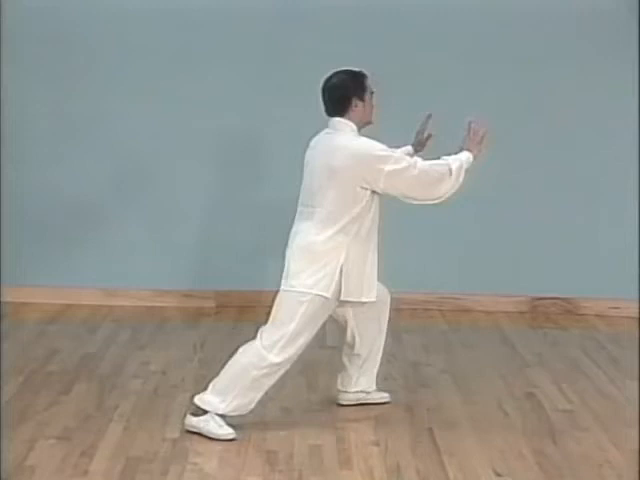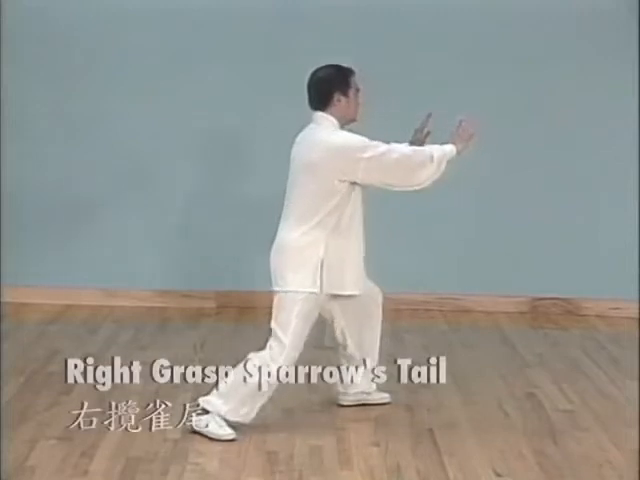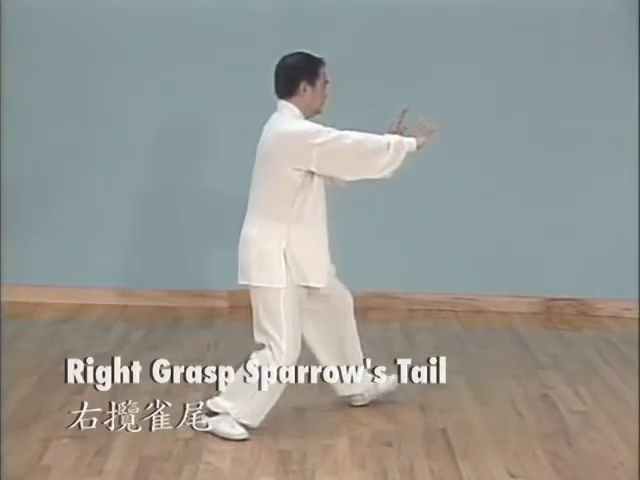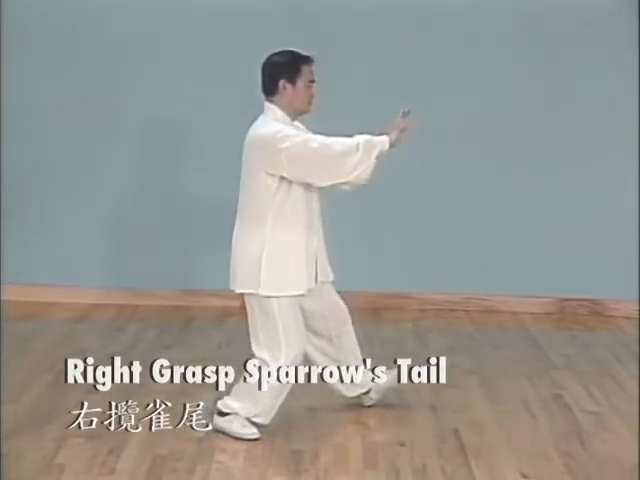
dt=0.7s
person 1, frame 1
left shoulder: (324, 143)
right shoulder: (359, 151)
right elbow: (429, 181)
left wrist: (410, 149)
right wrist: (467, 154)
left hip: (328, 260)
right hip: (319, 265)
left knee: (375, 303)
right knee: (277, 344)
left ankle: (356, 386)
right ankle: (210, 409)
person 1, frame 2
left shoulder: (315, 138)
right shoulder: (338, 146)
left elbow: (379, 160)
right elbow: (407, 168)
left wrist: (411, 145)
right wrist: (452, 148)
left hip: (324, 258)
right hip: (306, 263)
left knee: (366, 302)
right knee: (282, 351)
left ankle: (356, 386)
right ankle: (215, 410)
person 1, frame 3
left shoulder: (290, 130)
right shoulder: (294, 134)
left elbow: (344, 155)
right elbow: (354, 152)
left wrist: (389, 141)
right wrist: (410, 143)
left hip: (296, 253)
right hip: (276, 256)
left knee: (335, 307)
right knee: (281, 348)
left ankle: (358, 386)
right ankle: (226, 412)
person 1, frame 4
left shoulder: (289, 132)
right shoulder: (270, 137)
left elbow: (330, 162)
right elbow: (331, 159)
left wrist: (381, 142)
right wrist: (384, 141)
left hip: (296, 259)
right hip: (270, 263)
left knee: (331, 320)
right knee: (283, 351)
left ankle: (360, 385)
right ankle: (234, 412)
